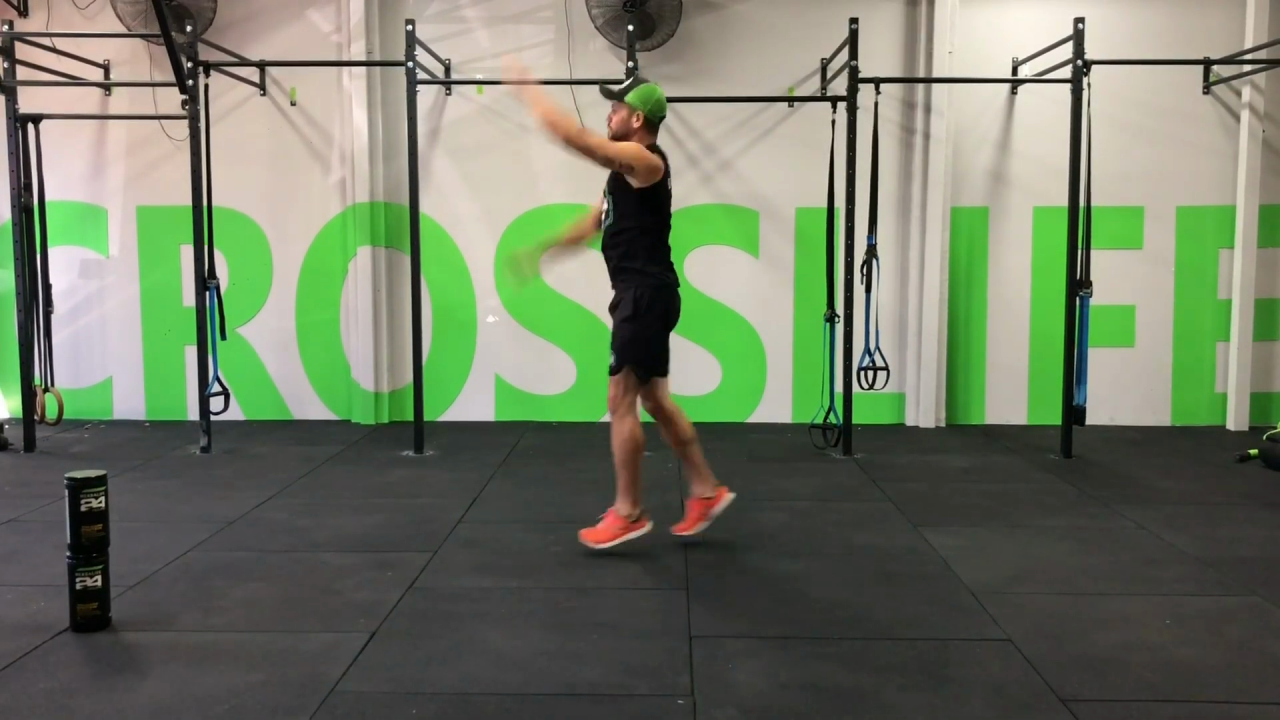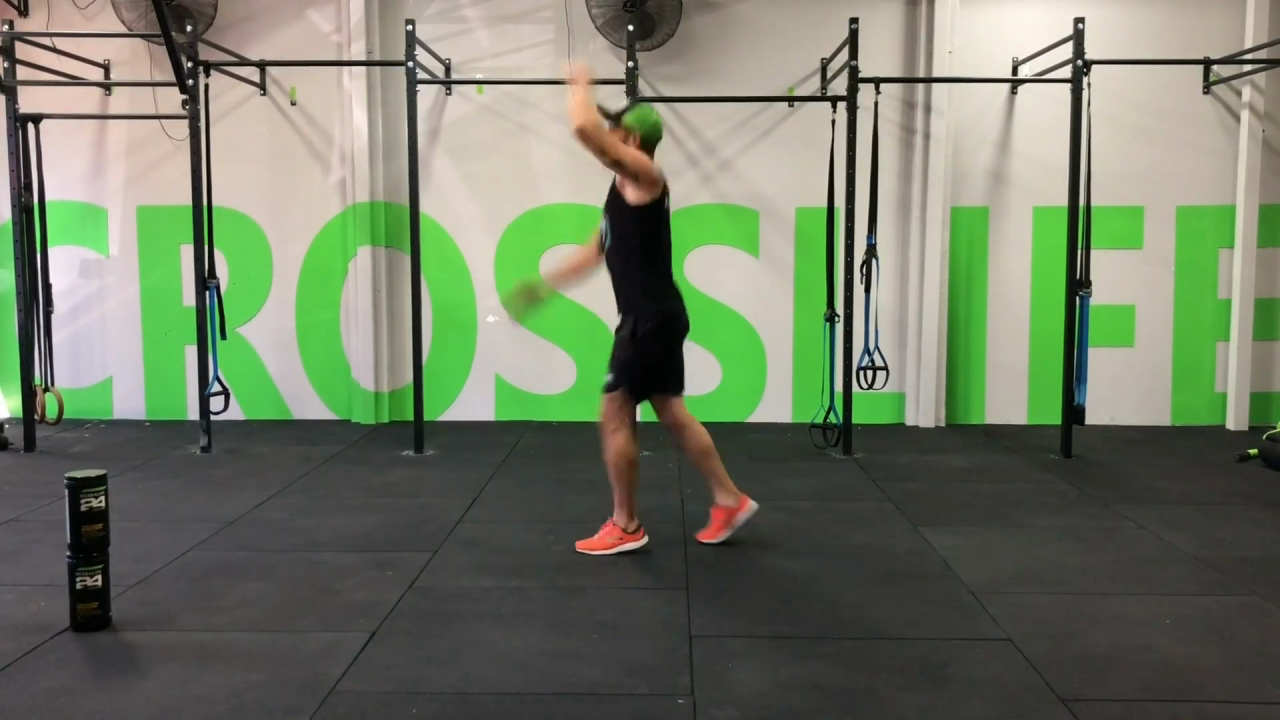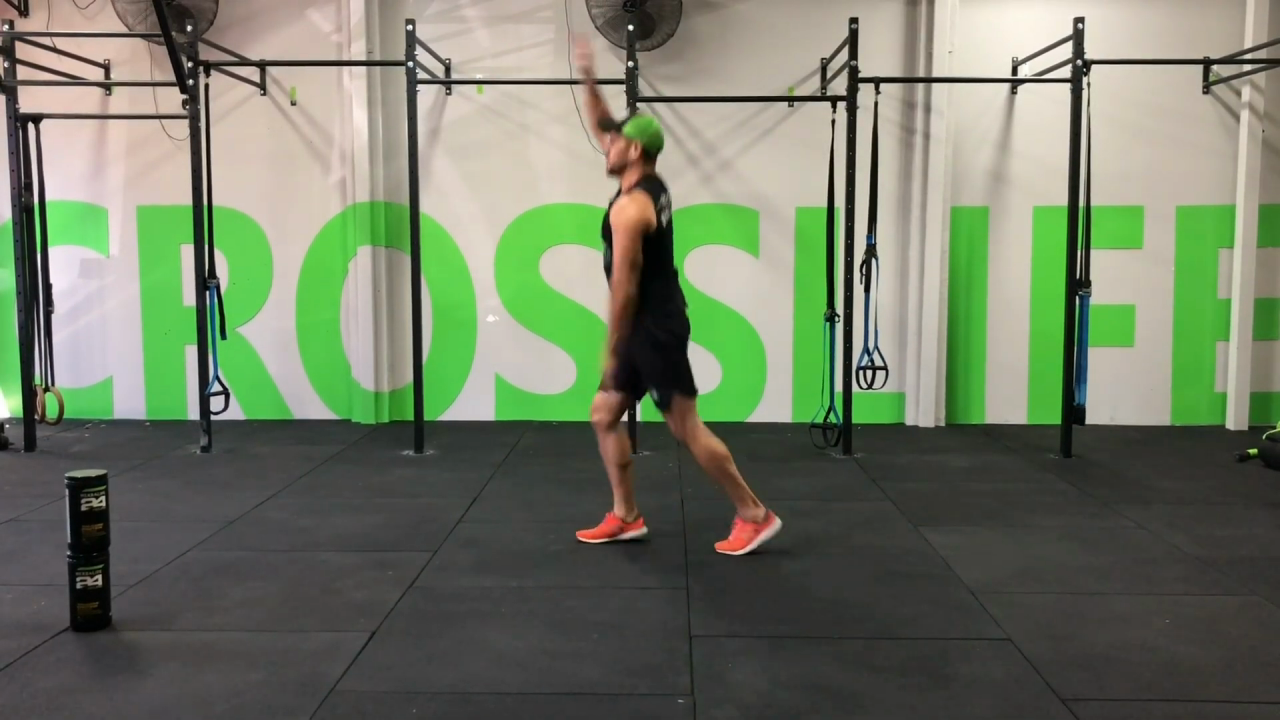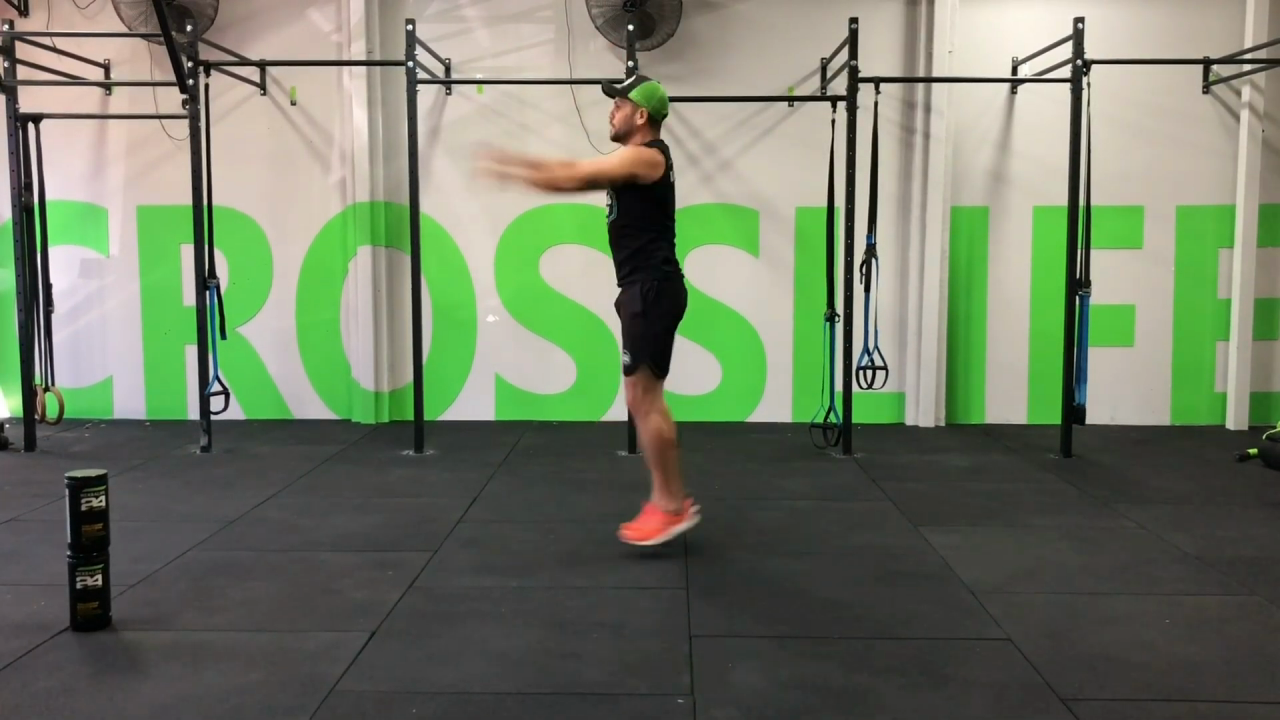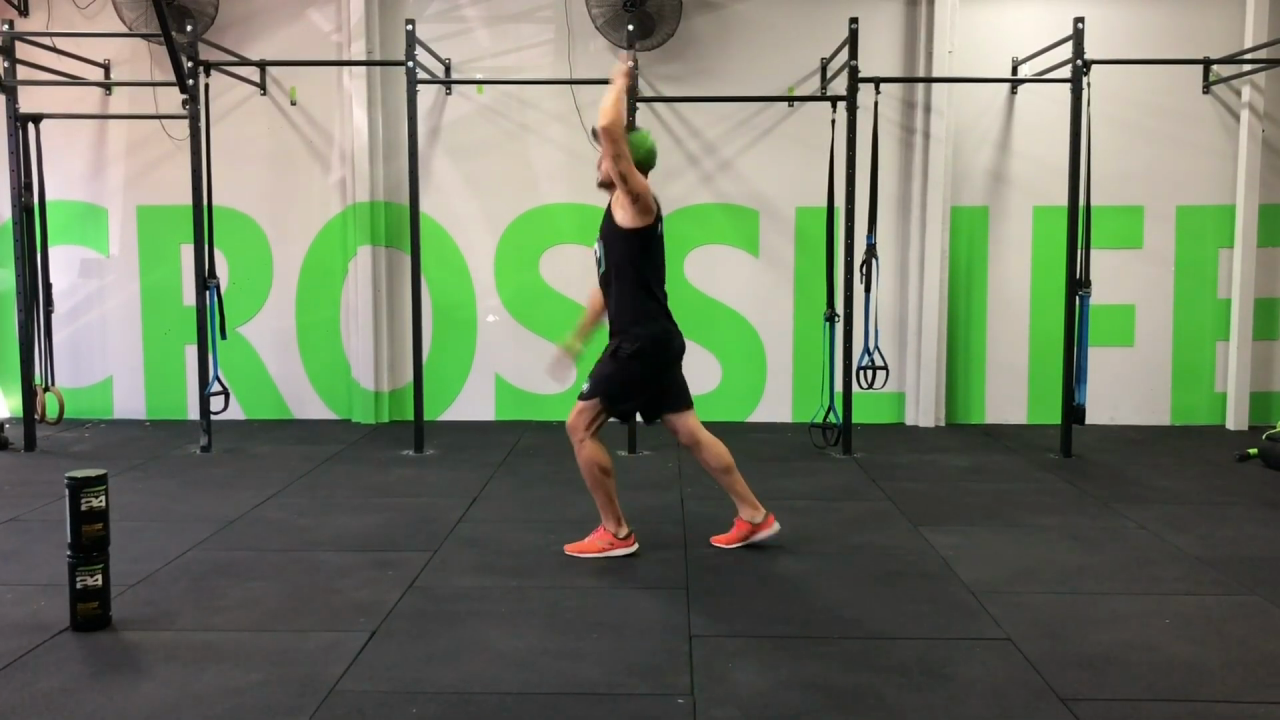
dt=0.3s
person 1, frame 1
left shoulder: (642, 161)
right shoulder: (629, 165)
left elbow: (576, 136)
right elbow: (595, 221)
left wrist: (530, 89)
right wrist: (546, 249)
left hip: (647, 297)
right hip: (639, 297)
left knee: (621, 404)
right knee: (654, 401)
left ankle: (628, 512)
right ankle: (706, 491)
person 1, frame 2
left shoulder: (641, 176)
right shoulder: (626, 189)
left elbow: (583, 129)
right elbow: (595, 251)
left wrist: (579, 84)
right wrist: (542, 286)
left hip: (651, 321)
right hip: (648, 316)
left knee: (614, 420)
right knee: (674, 418)
left ankle: (624, 525)
right ankle: (728, 503)
person 1, frame 3
left shoulder: (630, 207)
right shoulder: (648, 187)
left elbow: (622, 290)
right elbow: (601, 129)
left wrist: (611, 353)
right wrist: (588, 76)
left hip: (655, 329)
right hip: (644, 331)
left knee: (686, 430)
right knee: (604, 416)
left ankle: (754, 515)
right ankle: (624, 515)
person 1, frame 4
left shoulder: (644, 157)
right shoulder: (638, 156)
left elbow: (570, 175)
right elbow: (564, 171)
left wrist: (506, 169)
right wrist: (515, 163)
left hip: (654, 295)
right hip: (641, 293)
left knee: (643, 400)
right knee: (645, 400)
left ankle: (670, 504)
right ankle: (668, 498)
person 1, frame 5
left shoulder: (636, 202)
right shoulder: (621, 214)
left elbow: (608, 129)
right elbow: (609, 287)
left wrist: (619, 81)
right wrist: (577, 338)
left hip: (643, 343)
right hip: (646, 340)
left knee: (580, 427)
right knee: (689, 433)
left ankle: (615, 531)
right ankle: (753, 516)
